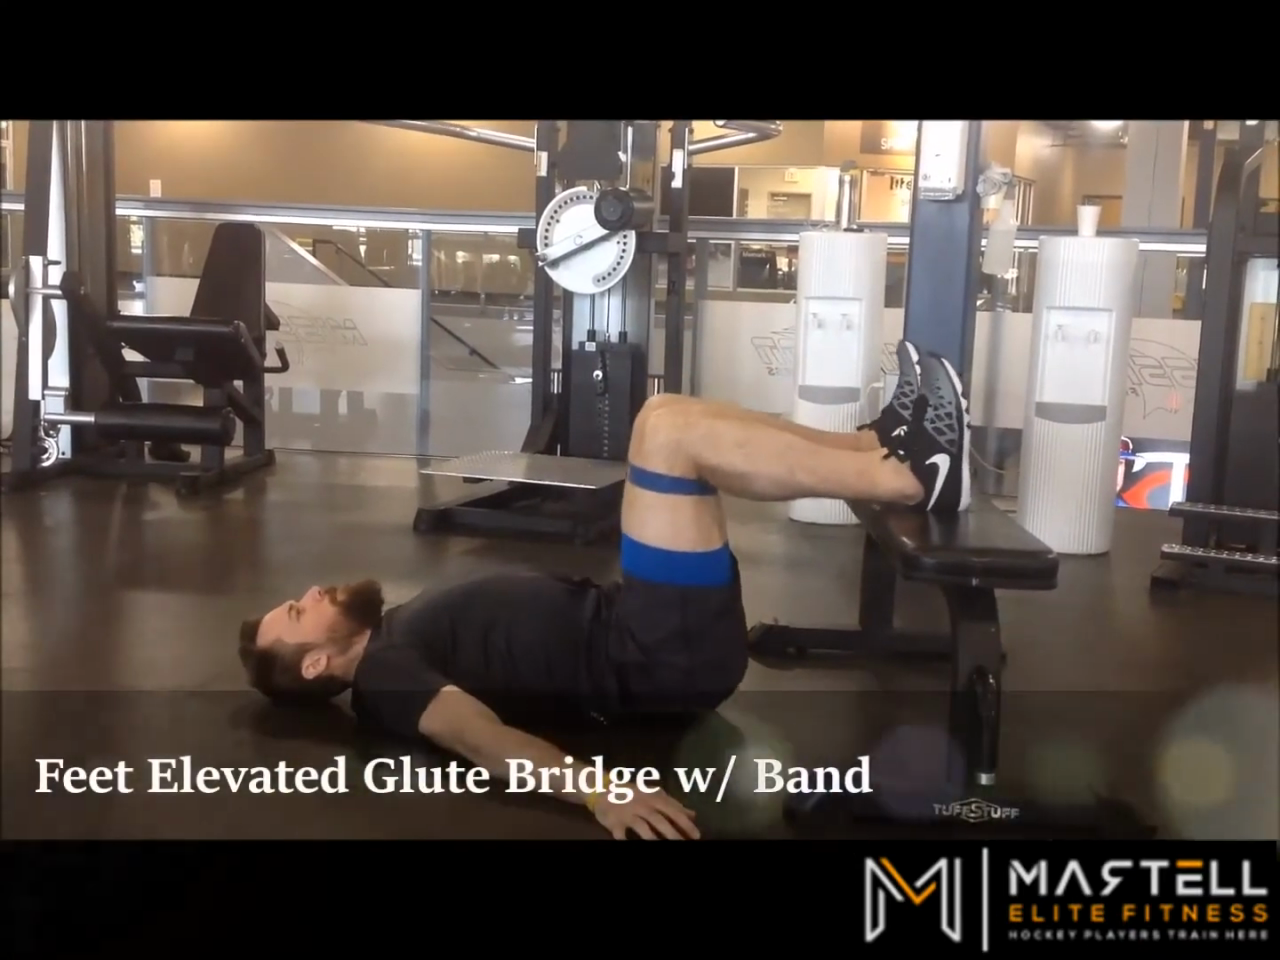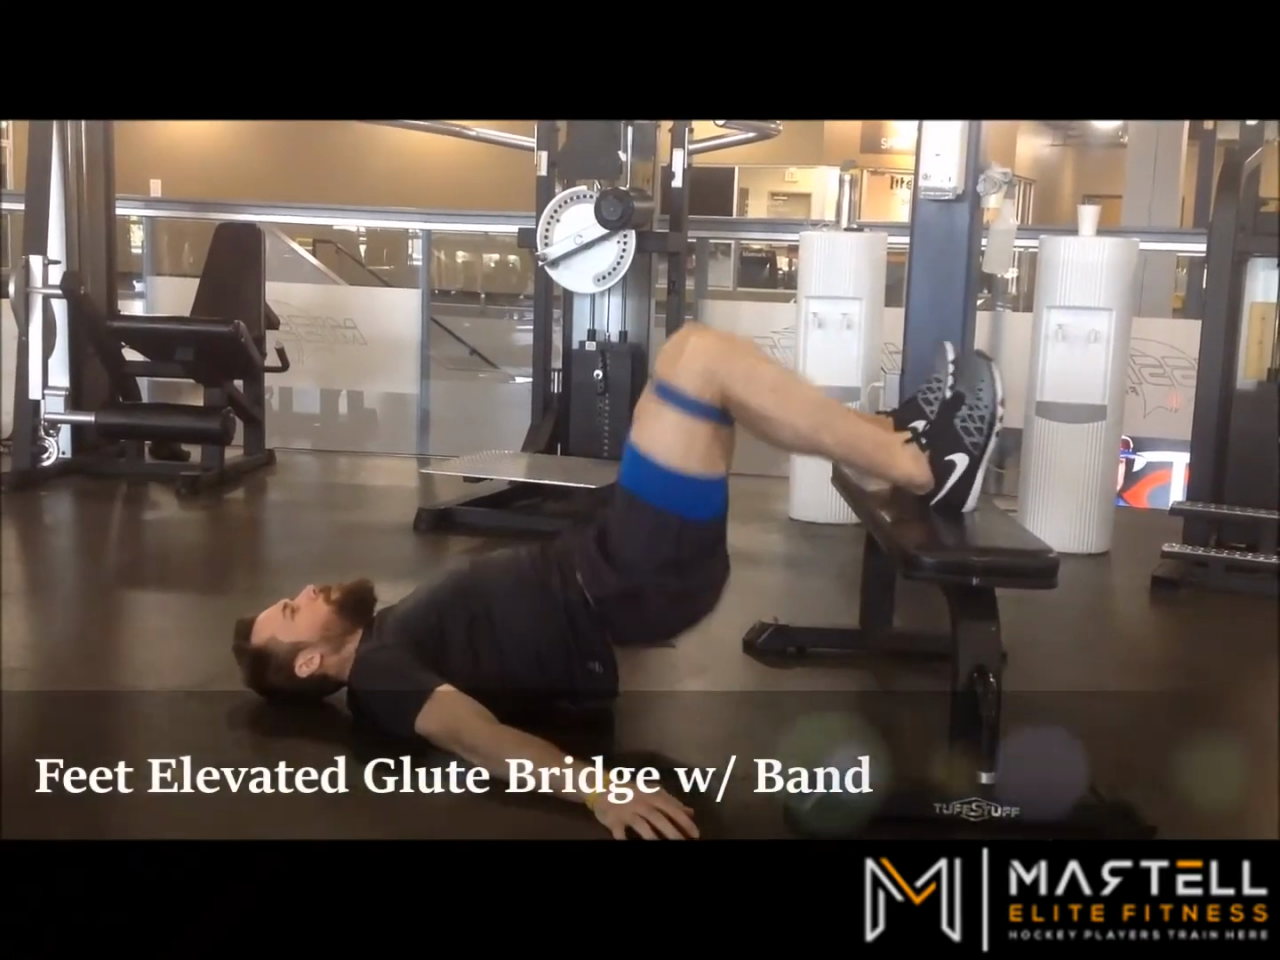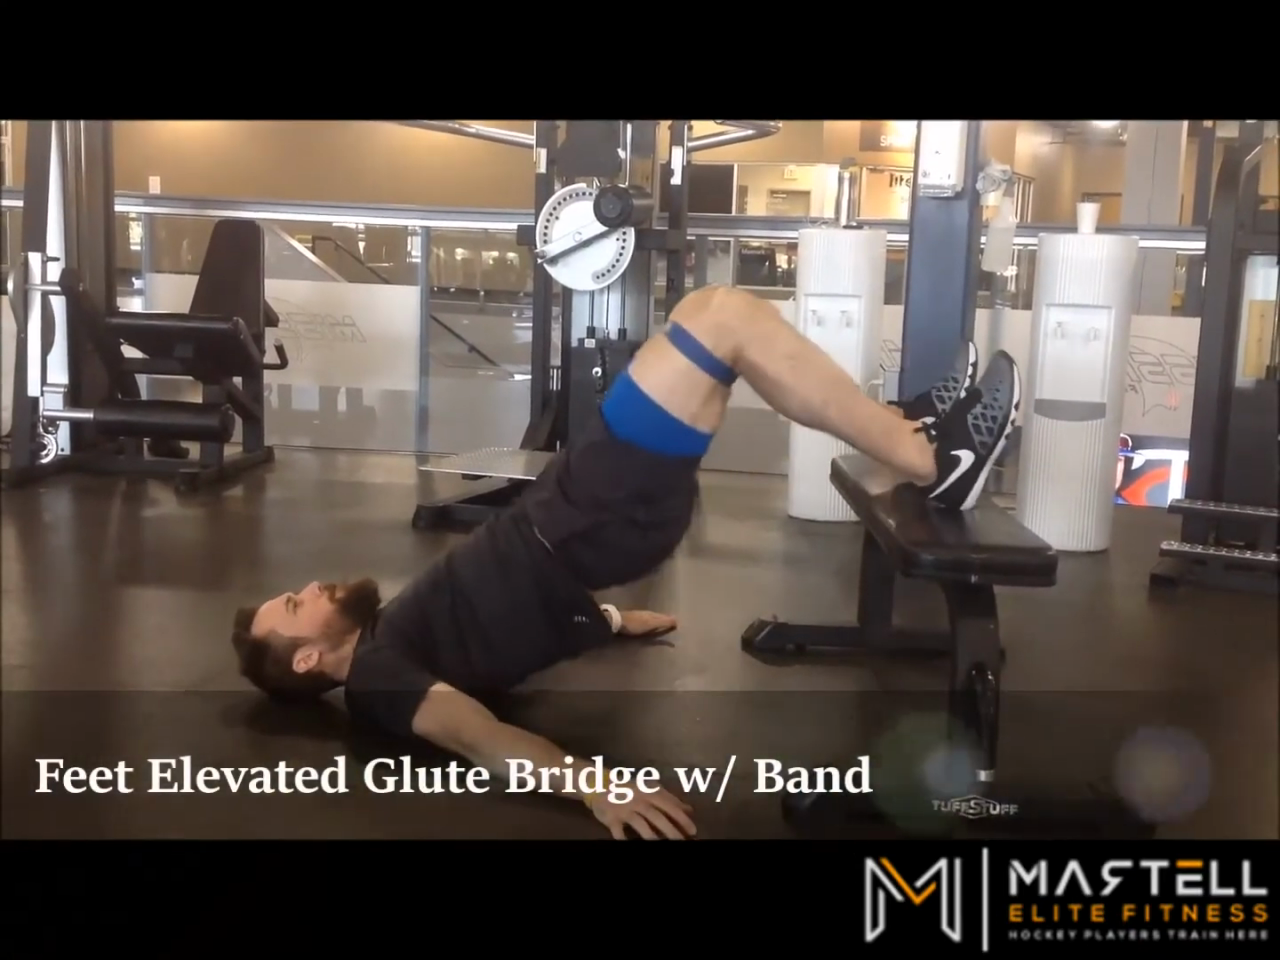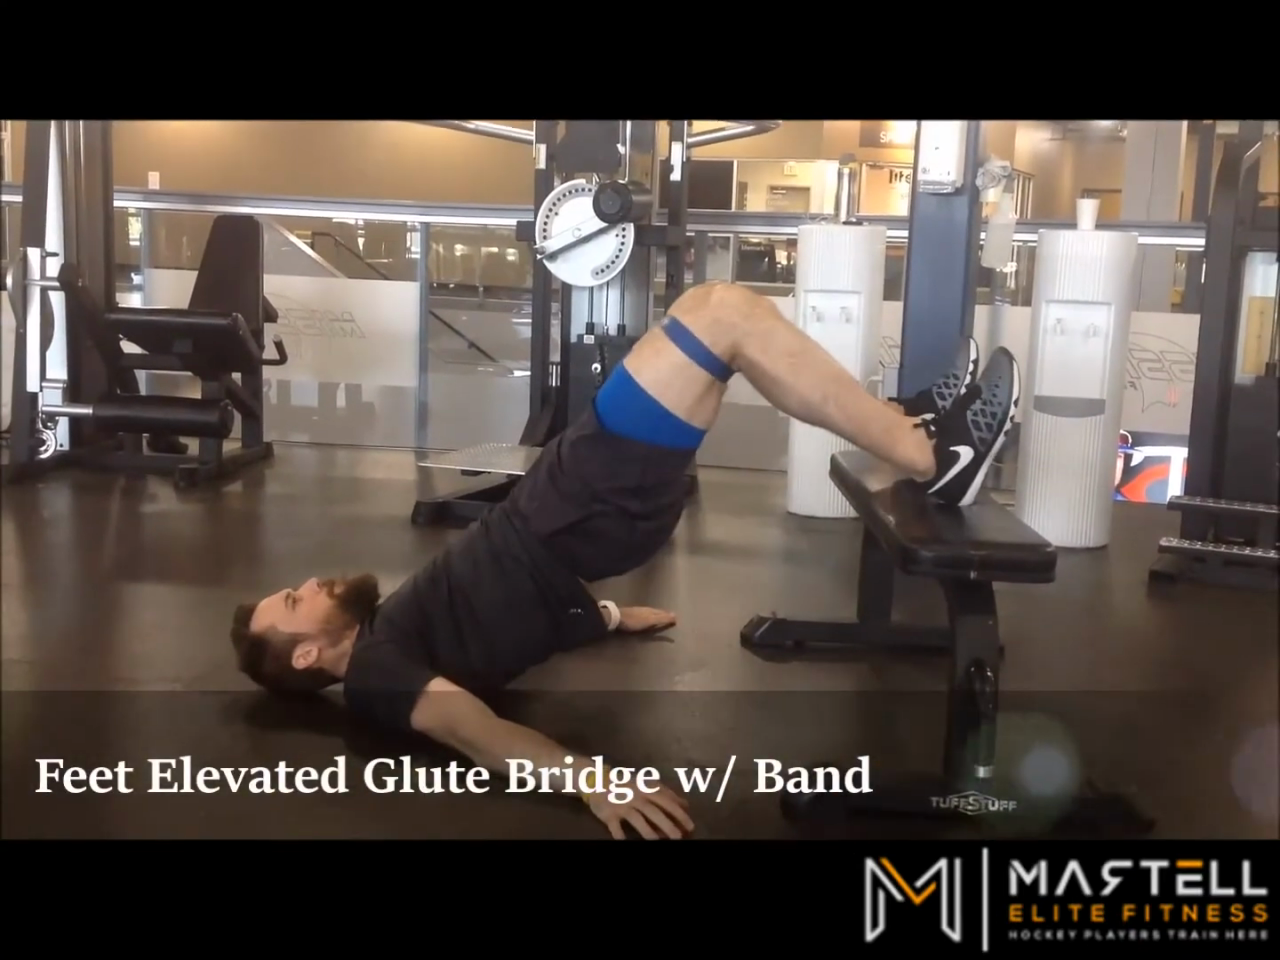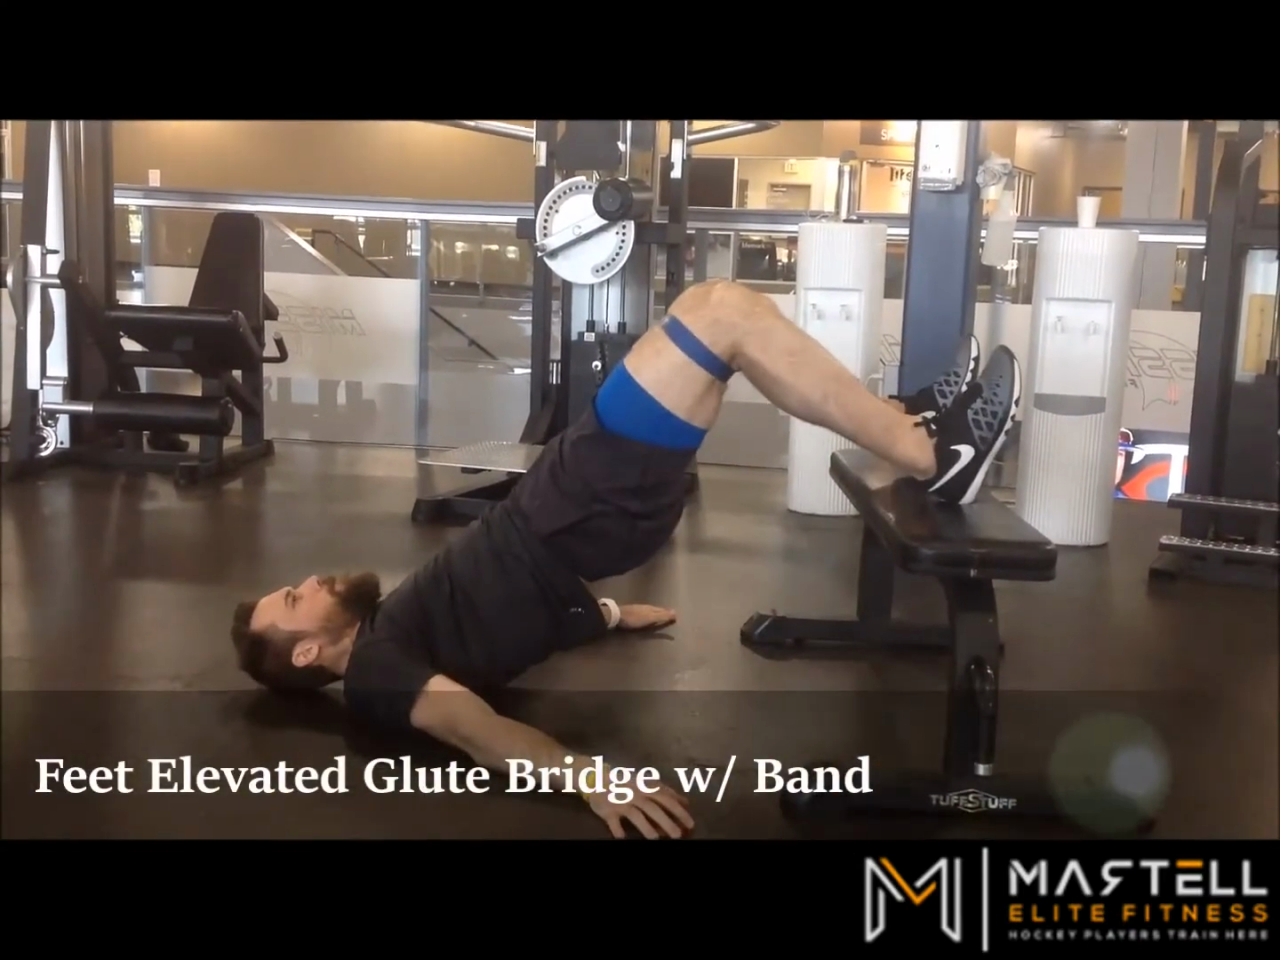
dt=0.3s
person 1, frame 1
left shoulder: (399, 633)
right shoulder: (386, 678)
right elbow: (480, 736)
right wrist: (593, 788)
left hip: (615, 619)
right hip: (661, 656)
left knee: (680, 429)
right knee: (669, 430)
left ankle: (885, 446)
right ankle: (916, 479)
person 1, frame 2
left shoulder: (387, 638)
right shoulder: (378, 680)
right elbow: (474, 734)
right wrist: (592, 787)
left hip: (596, 580)
right hip: (631, 582)
left knee: (700, 359)
right knee: (700, 355)
left ankle: (899, 434)
right ankle: (928, 468)
person 1, frame 3
left shoulder: (385, 638)
right shoulder: (375, 676)
right elbow: (474, 735)
right wrist: (592, 785)
left hip: (572, 525)
right hip: (595, 520)
left knee: (725, 321)
right knee: (723, 315)
left ankle: (911, 431)
right ankle: (930, 460)
person 1, frame 4
left shoulder: (384, 633)
right shoulder: (375, 674)
right elbow: (468, 728)
right wrist: (587, 778)
left hip: (563, 514)
right hip: (590, 508)
left knee: (722, 314)
right knee: (722, 311)
left ankle: (908, 423)
right ankle: (930, 455)
person 1, frame 5
left shoulder: (385, 632)
right shoulder: (375, 671)
right elbow: (470, 726)
right wrist: (587, 776)
left hip: (567, 511)
left knee: (726, 315)
right knee: (722, 310)
left ankle: (908, 422)
right ankle: (929, 454)
